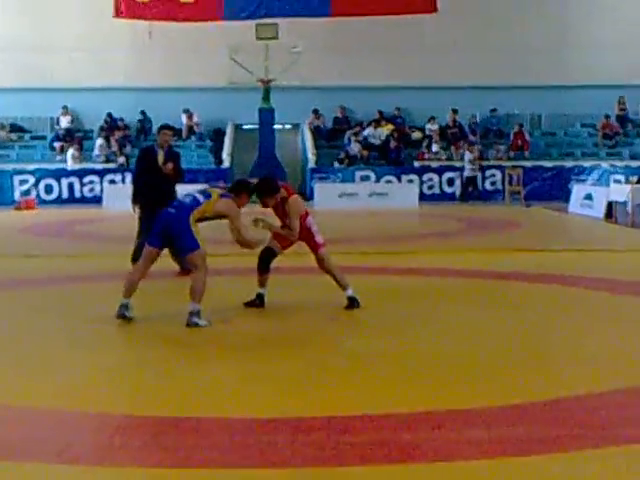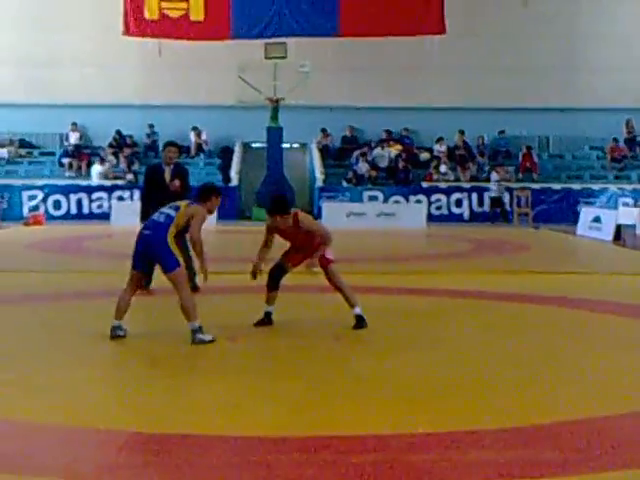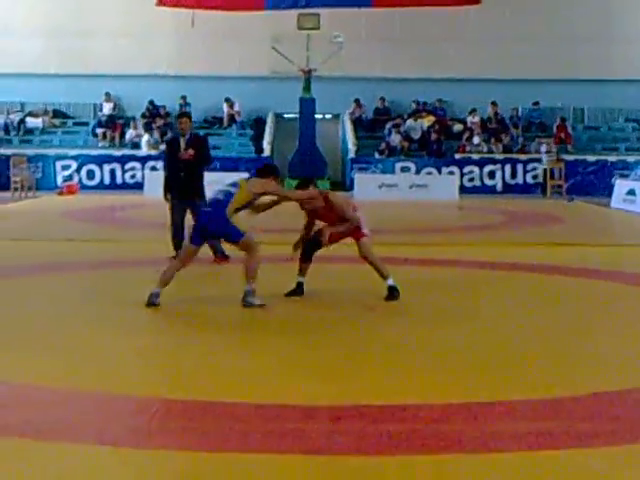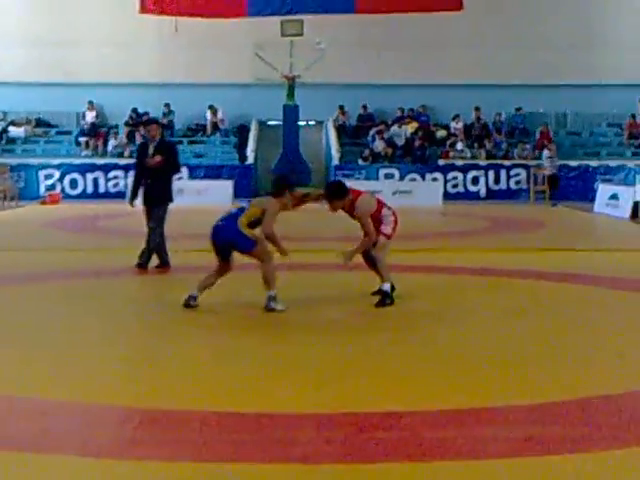
dt=0.5s
person 1, frame 1
left shoulder: (214, 191)
right shoulder: (232, 207)
right elbow: (240, 239)
right wrist: (255, 243)
left hip: (166, 215)
right hip: (182, 221)
left knee: (142, 265)
right knee: (200, 268)
left ankle: (124, 306)
right ankle: (194, 315)
person 1, frame 2
left shoulder: (182, 205)
right shoulder: (200, 211)
right elbow: (194, 236)
right wrist: (203, 262)
left hip: (144, 236)
right hip: (161, 240)
left knee: (132, 287)
right knee: (183, 286)
left ankle: (117, 327)
right ankle: (196, 332)
person 1, frame 3
left shoulder: (242, 184)
right shoulder: (261, 184)
left elbow: (255, 209)
right elbow: (289, 194)
left wrist: (277, 201)
right wrist: (308, 194)
left hip: (204, 215)
right hip: (220, 218)
left knee: (182, 260)
right knee: (252, 249)
left ankle: (155, 294)
right ankle: (249, 295)
person 1, frame 4
left shoulder: (264, 202)
right shoulder: (273, 204)
right elbow: (268, 230)
right wrist: (280, 248)
left hip: (218, 231)
right hip: (234, 230)
left knee: (223, 269)
right knee: (266, 258)
left ankle: (193, 297)
right ankle: (271, 300)
person 2, frame 1
left shoulder: (174, 154)
right shoulder: (144, 152)
left elbow: (180, 177)
right elbow: (137, 176)
left wrist: (172, 171)
right wrist: (135, 198)
left hip: (168, 200)
right hip: (148, 200)
right knee: (143, 233)
left ankle: (183, 264)
person 2, frame 2
left shoulder: (182, 171)
right shoulder: (152, 170)
left elbow: (188, 193)
right elbow: (146, 194)
left wrist: (180, 188)
right wrist: (144, 216)
left knee: (183, 251)
left ankle: (191, 282)
right ankle: (145, 283)
person 2, frame 3
left shoulder: (200, 140)
right shoulder: (171, 142)
left elbow: (207, 160)
right elbow: (168, 167)
left wrist: (190, 158)
right wrist: (166, 189)
left hip: (195, 188)
right hip: (177, 189)
right knee: (176, 224)
left ankle: (219, 252)
right ankle: (180, 253)
person 2, frame 4
left shoulder: (169, 147)
right shoulder: (142, 147)
left elbow: (175, 168)
right elbow: (138, 172)
left wrist: (158, 165)
right wrist: (133, 194)
left hip: (161, 195)
right hip: (148, 195)
left knee: (154, 228)
right knee: (155, 229)
left ankle: (144, 261)
right ankle: (164, 261)
person 3, frame 1
left shoulder: (292, 203)
right shoulder: (274, 188)
left elbow: (294, 236)
left wrist: (270, 227)
left hip: (306, 228)
right hip: (288, 227)
left knee: (324, 263)
right knee: (265, 256)
left ankle: (351, 297)
right ankle: (260, 298)
person 3, frame 2
left shoulder: (302, 220)
right shoulder: (272, 225)
left elbow: (327, 237)
right elbow: (266, 246)
left wrist: (315, 258)
right wrist: (258, 263)
left hip: (317, 247)
right hip: (297, 248)
left knee: (334, 279)
right knee: (274, 273)
left ankle: (358, 315)
right ankle: (268, 316)
person 3, frame 3
left shoulder: (334, 201)
right shoulder: (310, 208)
left elbow: (355, 221)
right elbow: (310, 224)
left wrist: (331, 230)
right wrist: (301, 240)
left hip: (353, 224)
right hip: (338, 225)
left knee: (366, 254)
right knee: (309, 247)
left ankle: (392, 286)
right ankle: (299, 286)
person 3, frame 4
left shoulder: (360, 207)
right shoulder: (337, 194)
left elbow: (372, 237)
left wrist: (352, 253)
left hip: (386, 219)
right hip: (374, 220)
left knee: (376, 252)
right knee: (366, 253)
left ankle: (387, 294)
right ankle: (387, 285)
